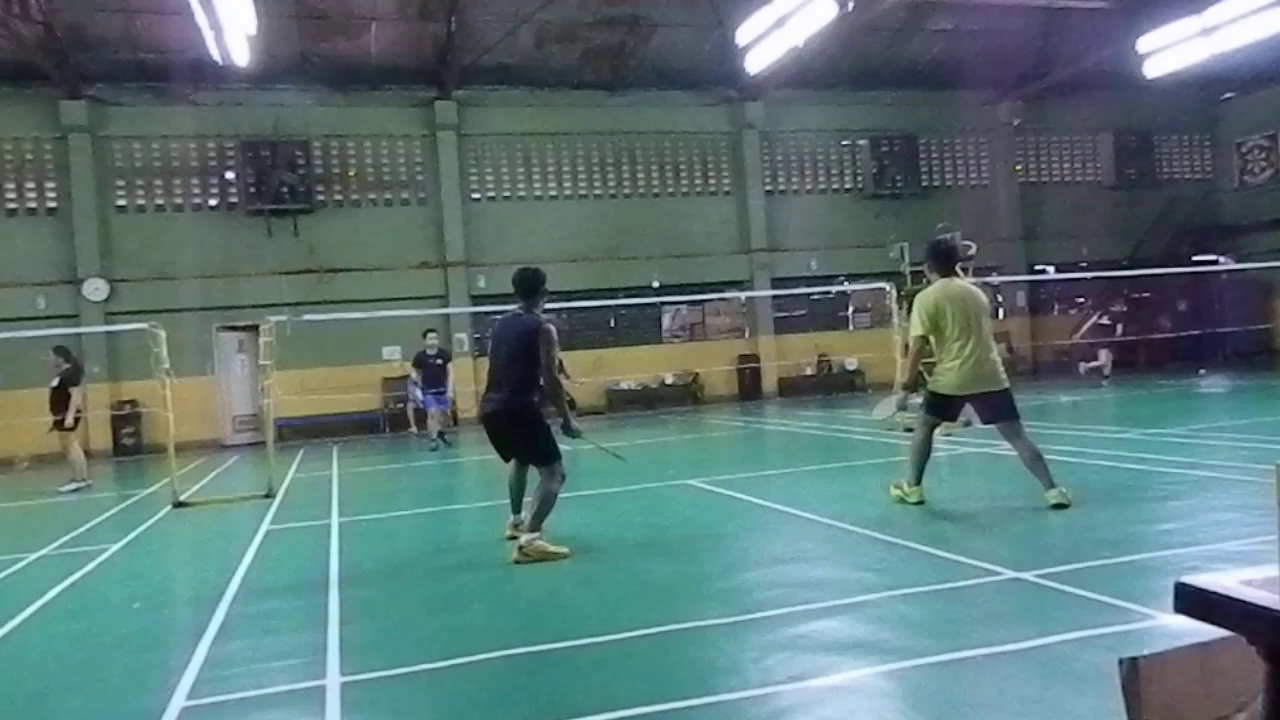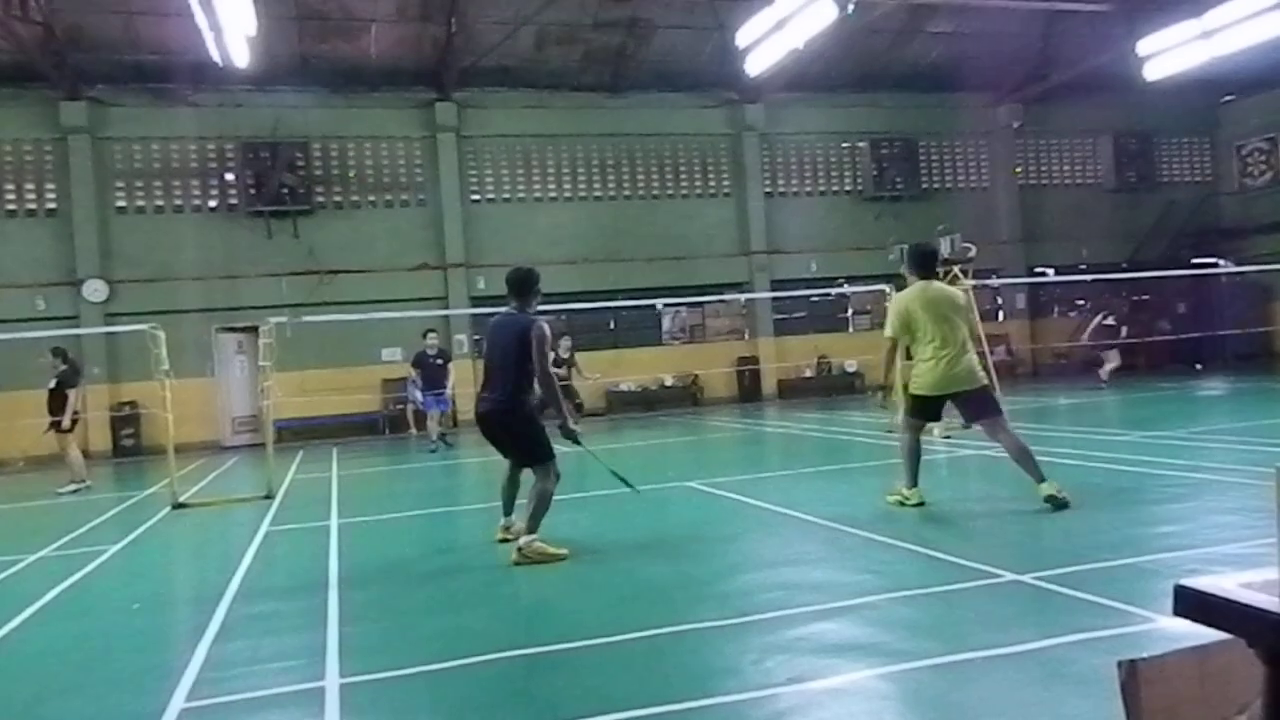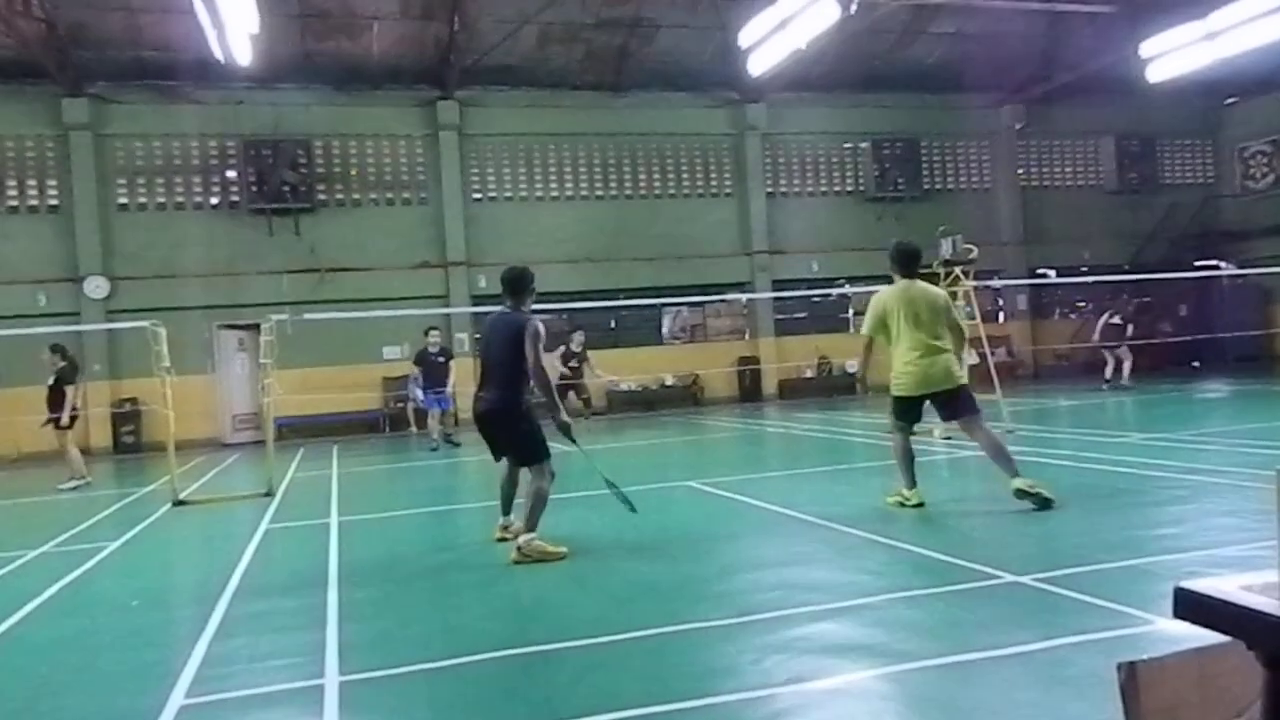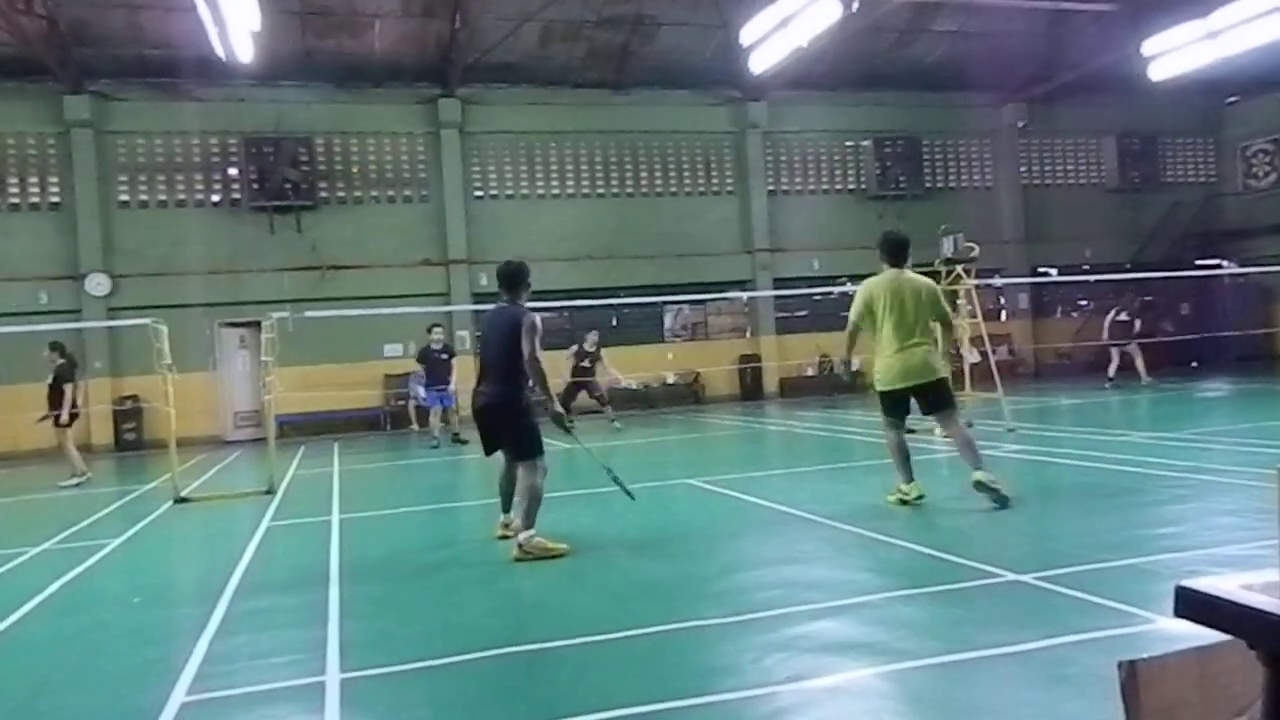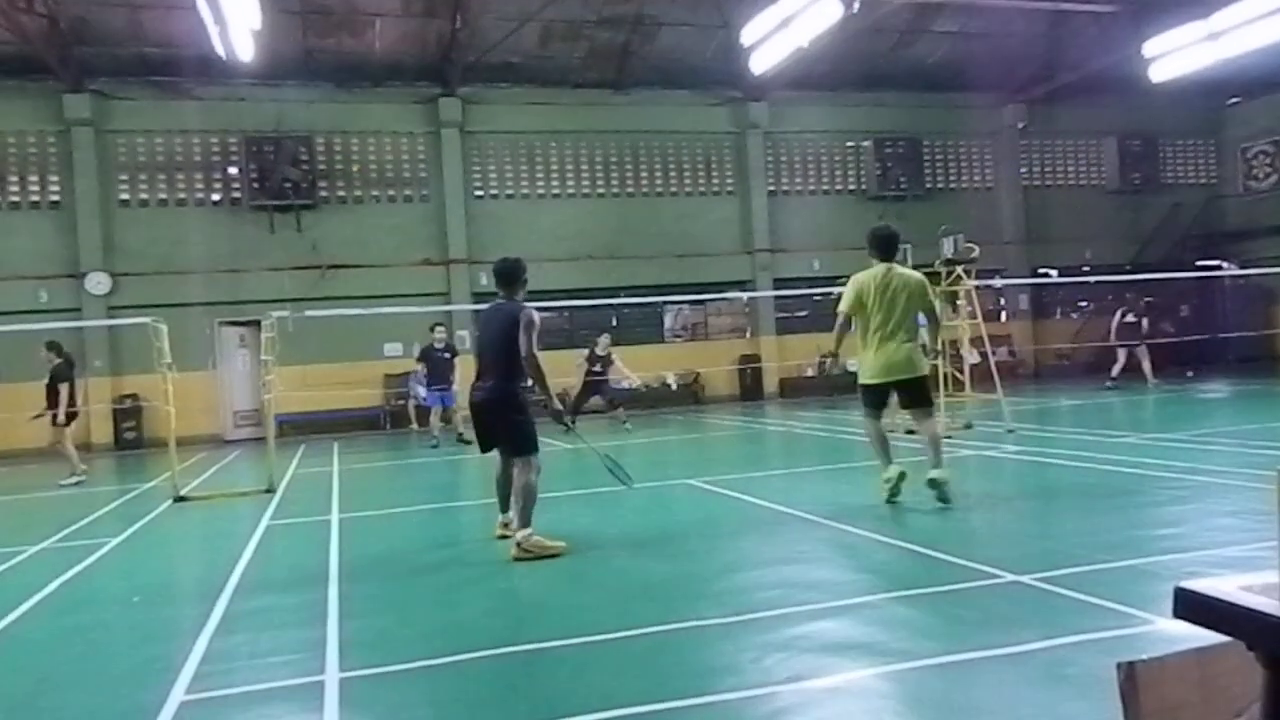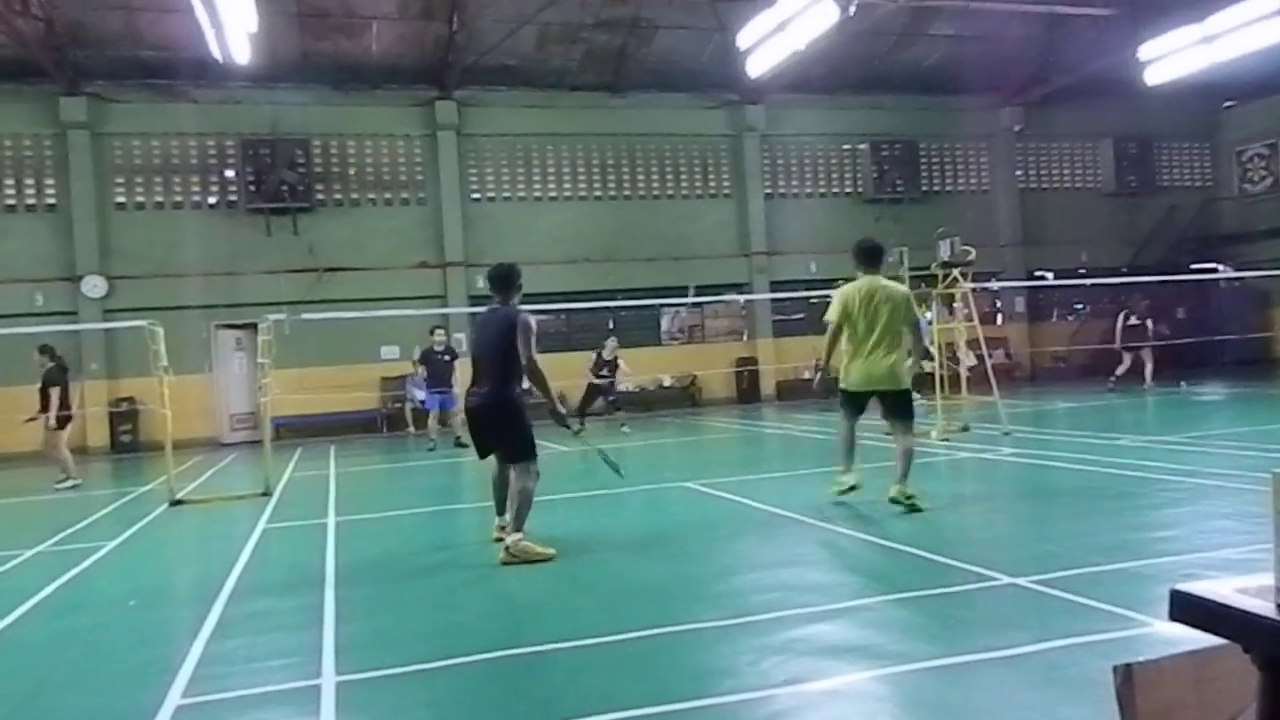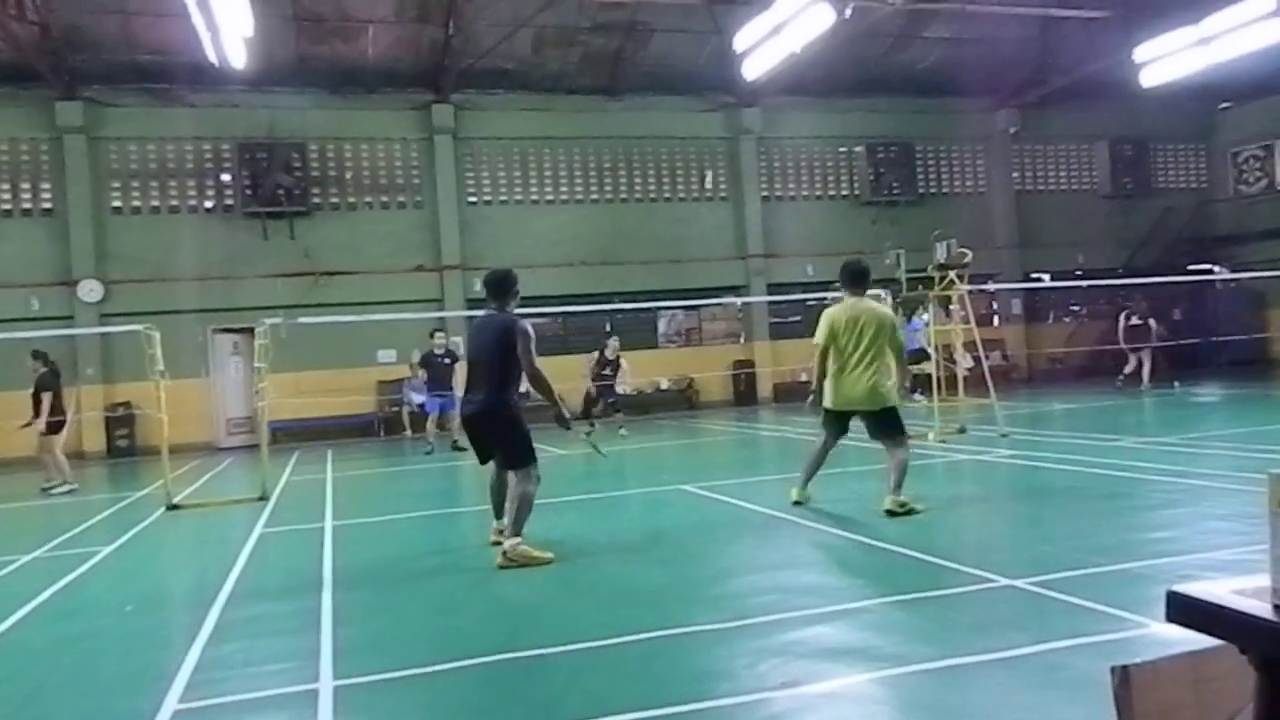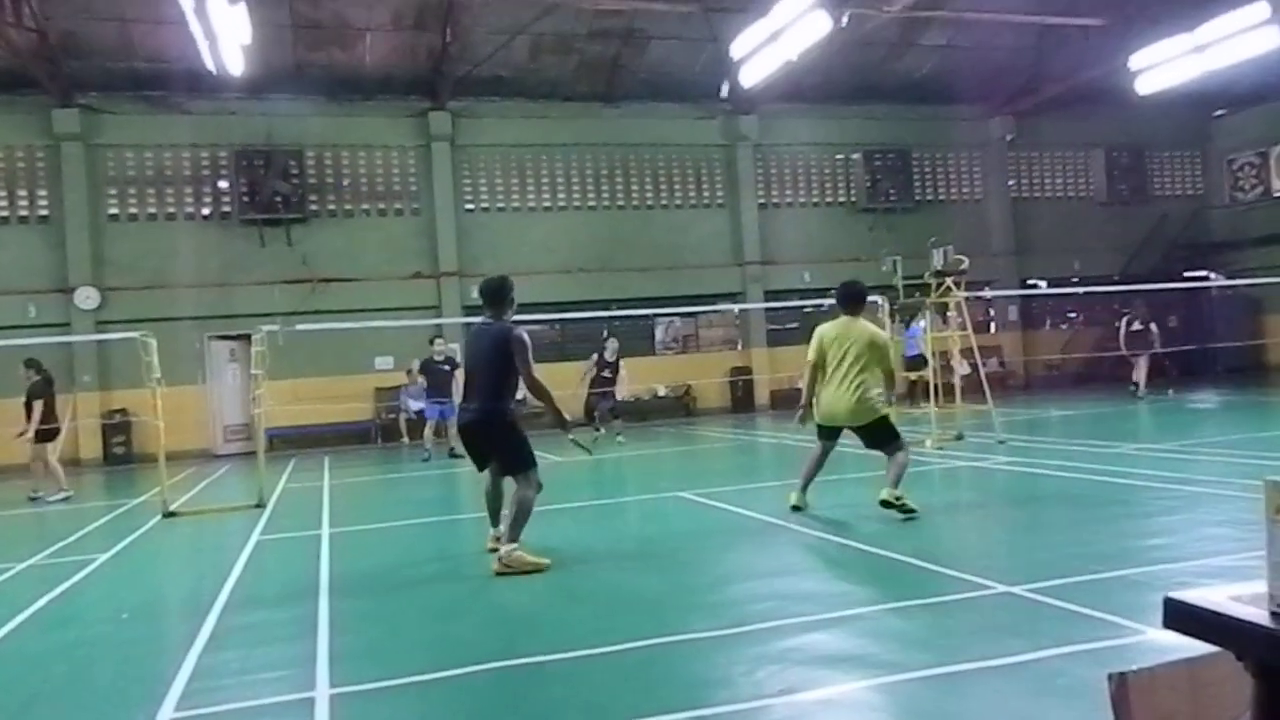
dt=0.1s
person 1, frame 1
left shoulder: (500, 324)
right shoulder: (543, 328)
right elbow: (549, 377)
right wrist: (567, 417)
left hip: (491, 407)
right hip: (520, 408)
left knee: (521, 460)
right knee: (553, 473)
left ankle: (516, 521)
right ankle: (529, 540)
person 1, frame 2
left shoulder: (494, 324)
right shoulder: (536, 327)
right elbow: (543, 374)
right wrist: (565, 419)
left hip: (486, 407)
right hip: (513, 408)
left knee: (515, 462)
right knee: (548, 473)
left ankle: (507, 524)
right ankle: (527, 542)
person 1, frame 3
left shoulder: (491, 323)
right shoulder: (530, 325)
right elbow: (536, 368)
right wrist: (558, 411)
left hip: (484, 405)
right hip: (510, 406)
left knee: (513, 461)
right knee: (542, 471)
left ankle: (506, 523)
right ankle: (527, 541)
person 1, frame 4
left shoulder: (488, 318)
right shoulder: (527, 318)
right elbow: (531, 360)
right wrist: (552, 402)
left hip: (483, 399)
right hip: (510, 400)
left knee: (510, 458)
right knee: (534, 467)
left ankle: (507, 520)
right ankle: (526, 538)
person 1, frame 5
left shoulder: (486, 315)
right shoulder: (525, 314)
right elbow: (528, 357)
right wrist: (551, 399)
left hip: (480, 396)
right hip: (506, 396)
left knee: (507, 456)
right knee: (528, 464)
left ankle: (506, 520)
right ankle: (523, 535)
person 1, frame 6
left shoulder: (481, 320)
right shoulder: (521, 319)
right elbow: (528, 363)
right wrist: (554, 403)
left hip: (476, 401)
right hip: (502, 401)
left knee: (503, 461)
right knee: (526, 469)
left ankle: (502, 523)
right ankle: (514, 541)
person 1, frame 7
left shoulder: (477, 326)
right shoulder: (518, 327)
right elbow: (532, 372)
right wrist: (558, 407)
left hip: (471, 409)
right hip: (499, 409)
left knee: (500, 465)
right knee: (528, 476)
left ankle: (500, 527)
right ankle: (513, 544)
person 1, frame 8
left shoulder: (473, 334)
right shoulder: (514, 335)
right elbow: (530, 381)
right wrist: (557, 413)
left hip: (468, 417)
right hip: (495, 416)
left knee: (495, 472)
right knee: (529, 482)
left ankle: (497, 534)
right ankle: (509, 550)
person 2, frame 1
left shoulder: (926, 298)
right shoulder: (976, 293)
left elbow: (919, 344)
left wrist: (908, 379)
left hip: (950, 378)
right hip: (990, 376)
left knee: (925, 427)
right knee: (1016, 436)
left ankle: (912, 487)
right ankle: (1052, 490)
person 2, frame 2
left shoulder: (902, 301)
right shoulder: (957, 295)
left elbow: (891, 345)
right elbow: (972, 335)
left wrist: (886, 379)
left hip: (930, 378)
right hip: (968, 373)
left knee: (909, 430)
right knee: (1001, 432)
left ankle: (910, 490)
right ankle: (1045, 485)
person 2, frame 3
left shoulder: (882, 298)
right shoulder: (938, 294)
left elbow: (868, 341)
right elbow: (960, 336)
left wrist: (862, 370)
right wrist: (954, 359)
left hip: (908, 377)
right hip: (947, 373)
left knee: (899, 431)
right knee: (977, 430)
left ankle: (910, 491)
right ankle: (1019, 481)
person 2, frame 4
left shoulder: (869, 288)
right shoulder: (927, 285)
left elbow: (853, 329)
right elbow: (948, 325)
left wrist: (847, 357)
right wrist: (944, 349)
left hip: (891, 369)
right hip: (929, 365)
left knee: (893, 428)
right knee: (952, 423)
left ankle: (909, 486)
right ankle: (980, 473)
person 2, frame 5
left shoulder: (859, 282)
right shoulder: (916, 279)
left elbow: (843, 321)
right elbow: (934, 319)
left wrist: (834, 351)
right wrist: (933, 344)
left hip: (874, 365)
right hip: (910, 361)
left knee: (873, 420)
right knee: (926, 417)
left ankle: (890, 470)
right ankle: (936, 471)
person 2, frame 6
left shoulder: (845, 294)
right shoulder: (900, 293)
left elbow: (833, 332)
right elbow: (916, 334)
left wrist: (823, 366)
right wrist: (915, 357)
left hip: (856, 374)
right hip: (893, 374)
left knee: (848, 422)
right knee: (904, 432)
left ankle: (847, 475)
right ankle: (900, 487)
person 2, frame 7
left shoulder: (831, 314)
right shoulder: (885, 315)
left elbow: (821, 354)
right elbow: (899, 355)
left wrist: (817, 388)
right wrist: (901, 382)
left hip: (839, 394)
right hip: (876, 393)
left knee: (827, 439)
right knee: (898, 446)
left ankle: (801, 488)
right ankle: (894, 497)
person 2, frame 8
left shoulder: (823, 331)
right shoulder: (878, 336)
left elbow: (811, 371)
right elbow: (889, 378)
left wrist: (805, 404)
right wrist: (887, 398)
left hip: (829, 406)
right hip: (863, 407)
left knee: (824, 449)
right knee: (898, 450)
left ankle: (799, 495)
right ankle: (891, 491)
